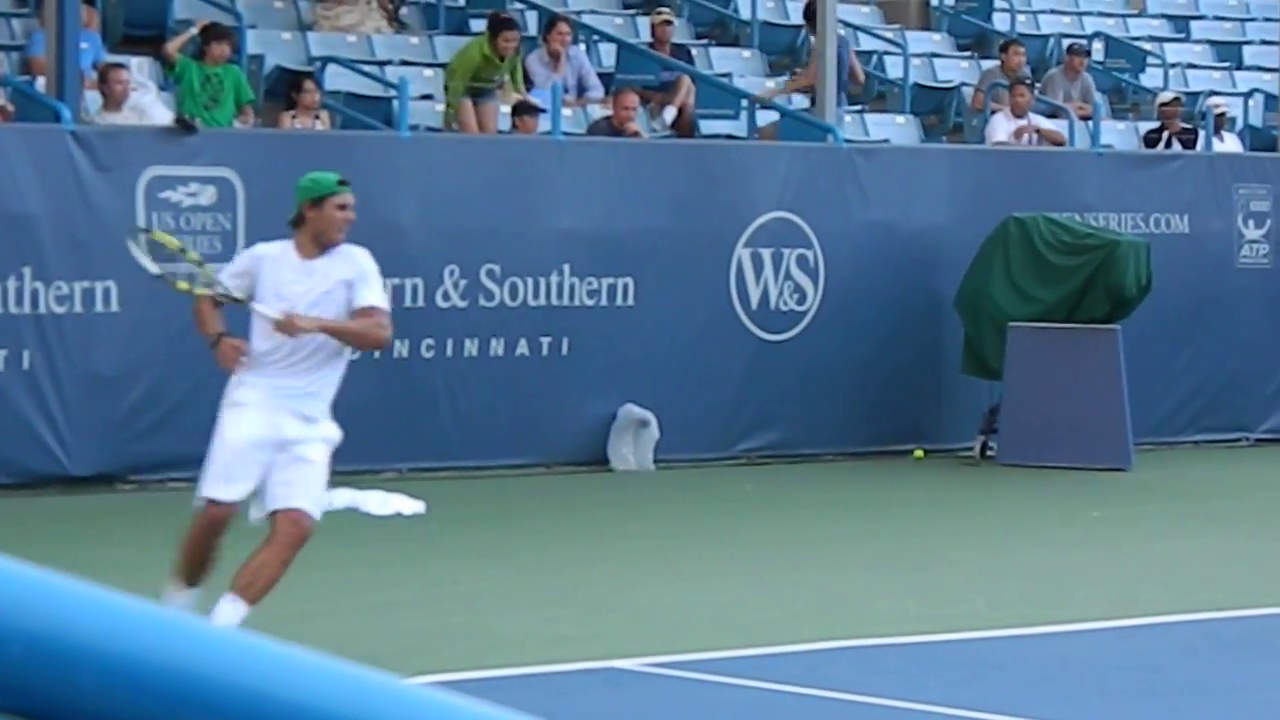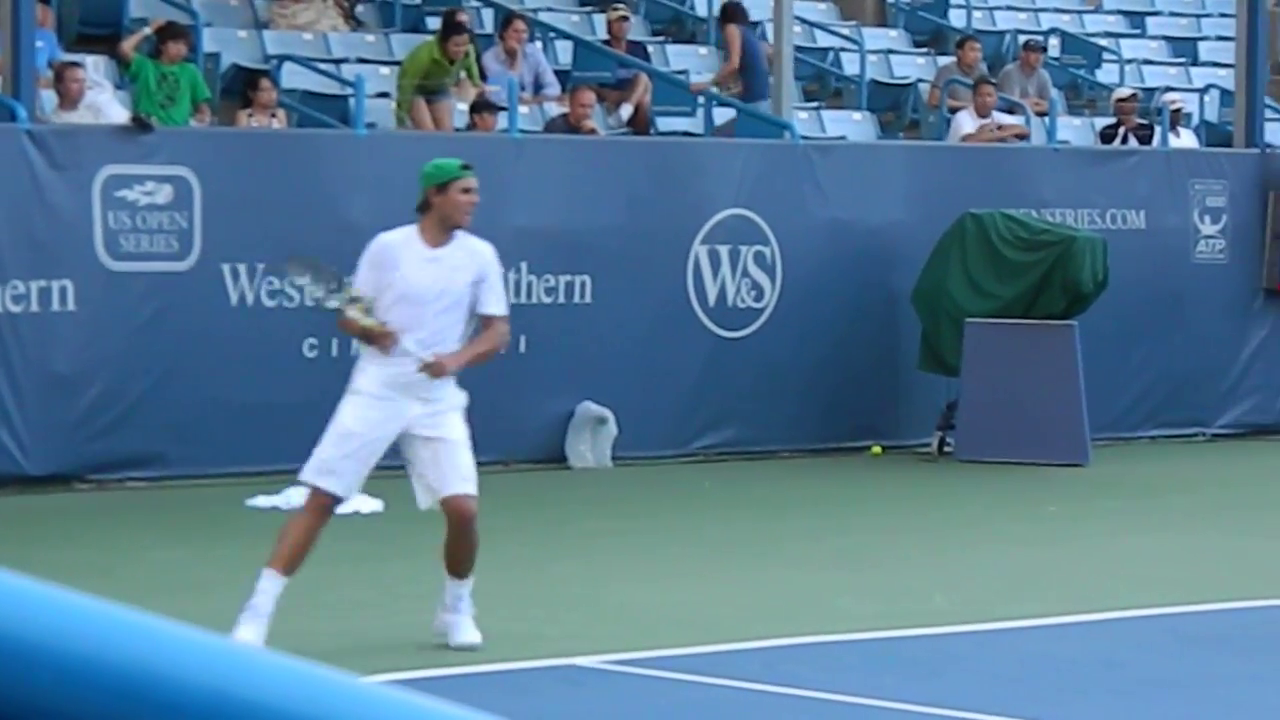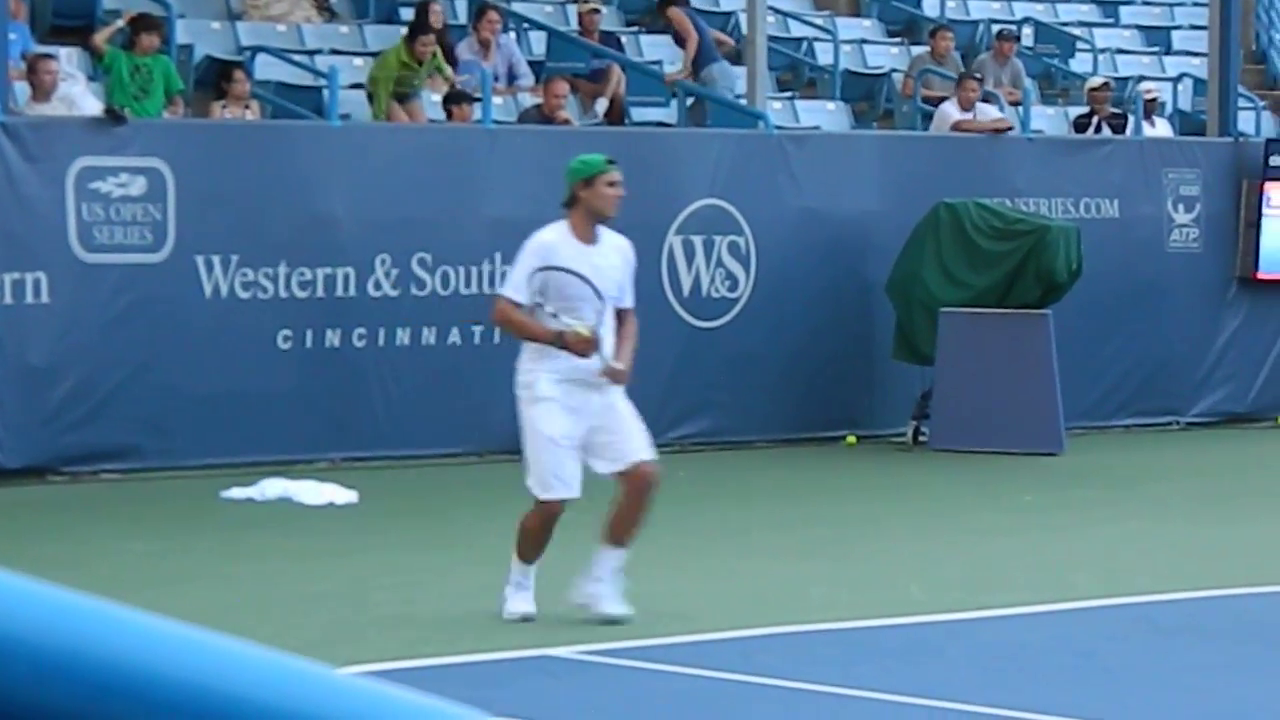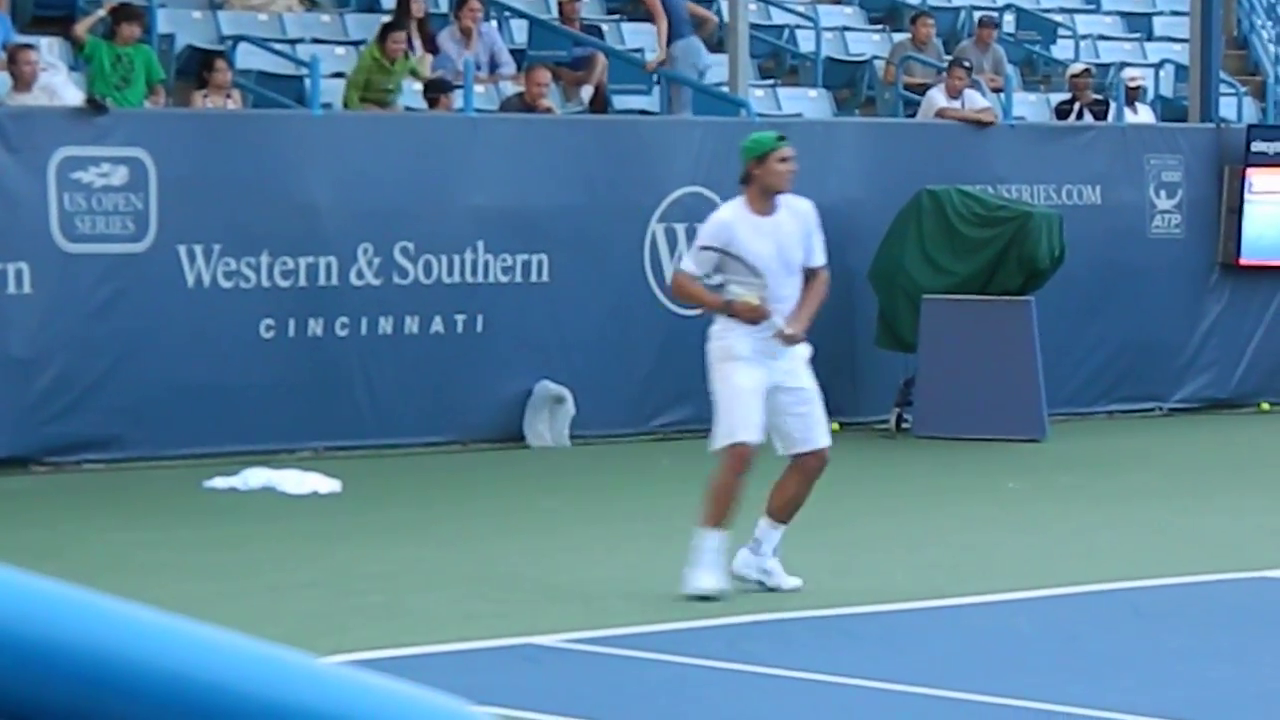
dt=0.3s
person 1, frame 1
left shoulder: (358, 264)
right shoulder: (262, 256)
left elbow: (380, 333)
right elbow: (206, 297)
left wrist: (321, 323)
right wrist: (219, 341)
left hip: (309, 422)
right hip: (253, 404)
left knee: (292, 529)
right knee: (215, 514)
left ankle: (219, 629)
right ankle: (177, 607)
person 1, frame 2
left shoulder: (481, 256)
right shoulder: (385, 247)
left elbow: (497, 333)
right elbow: (348, 313)
left wrist: (456, 360)
right wrist: (367, 333)
left hip: (436, 401)
right hip: (372, 392)
left knee: (463, 510)
right knee: (320, 501)
left ankle: (456, 609)
right ankle: (259, 611)
person 1, frame 3
left shoulder: (621, 249)
right shoulder: (545, 244)
right elbow: (504, 312)
left wrist: (625, 359)
right wrist: (560, 339)
left hip: (601, 389)
right hip: (549, 388)
left knee: (643, 476)
right knee: (553, 501)
left ankle: (600, 582)
right ankle: (518, 584)
person 1, frame 4
left shoulder: (803, 212)
right shoulder: (723, 222)
left elbow: (818, 276)
right elbow: (681, 283)
left wrist: (798, 323)
right wrist: (729, 309)
left hip: (784, 351)
right hip: (736, 351)
left knee: (813, 456)
right knee: (740, 451)
left ankle: (756, 554)
right ankle: (704, 558)
